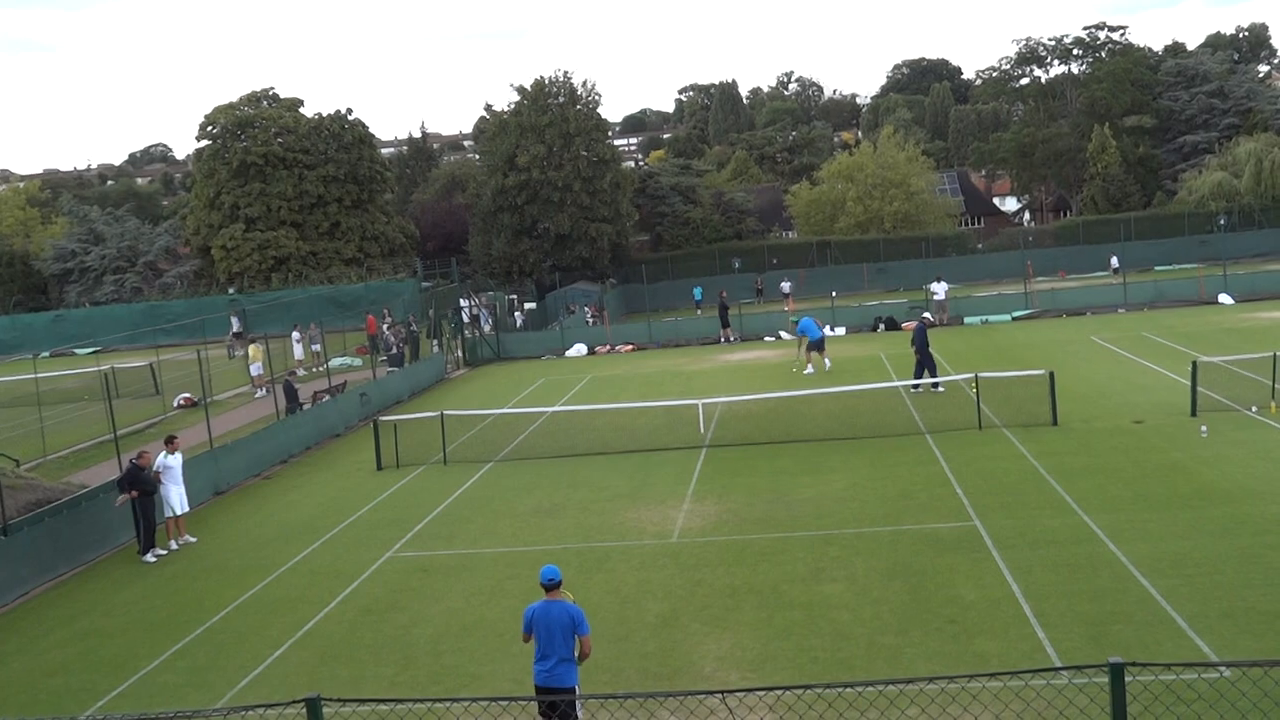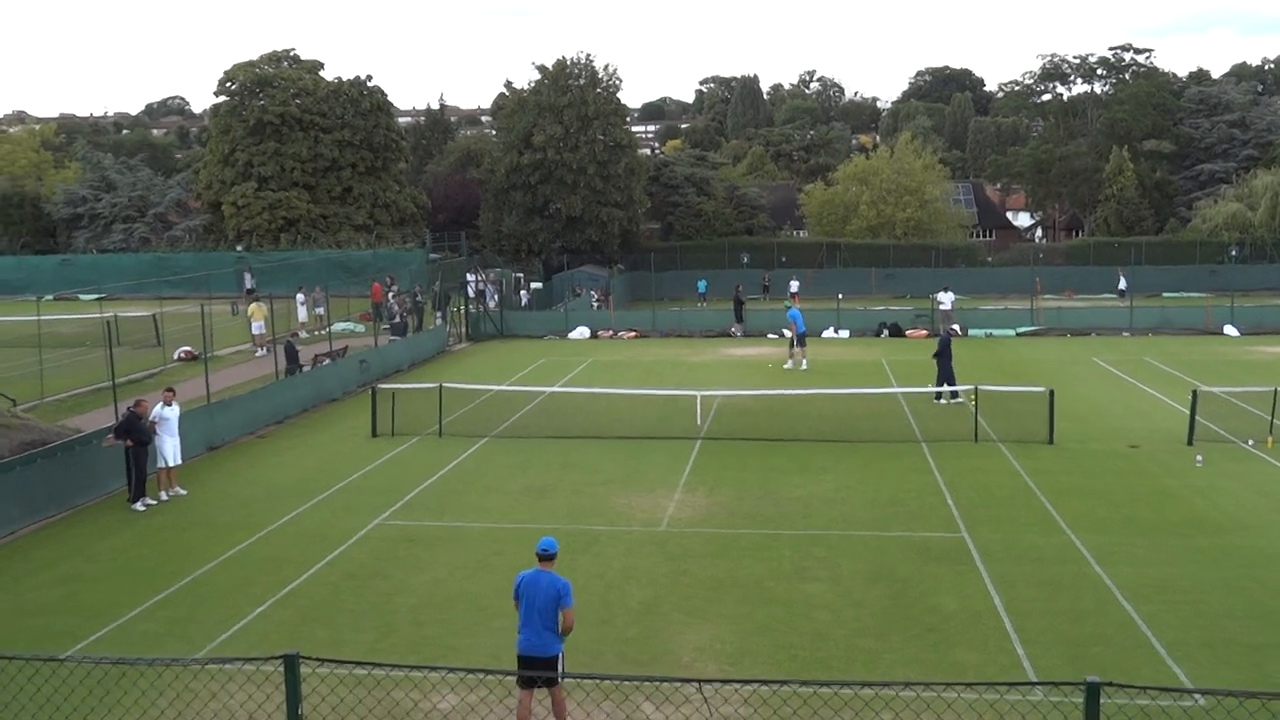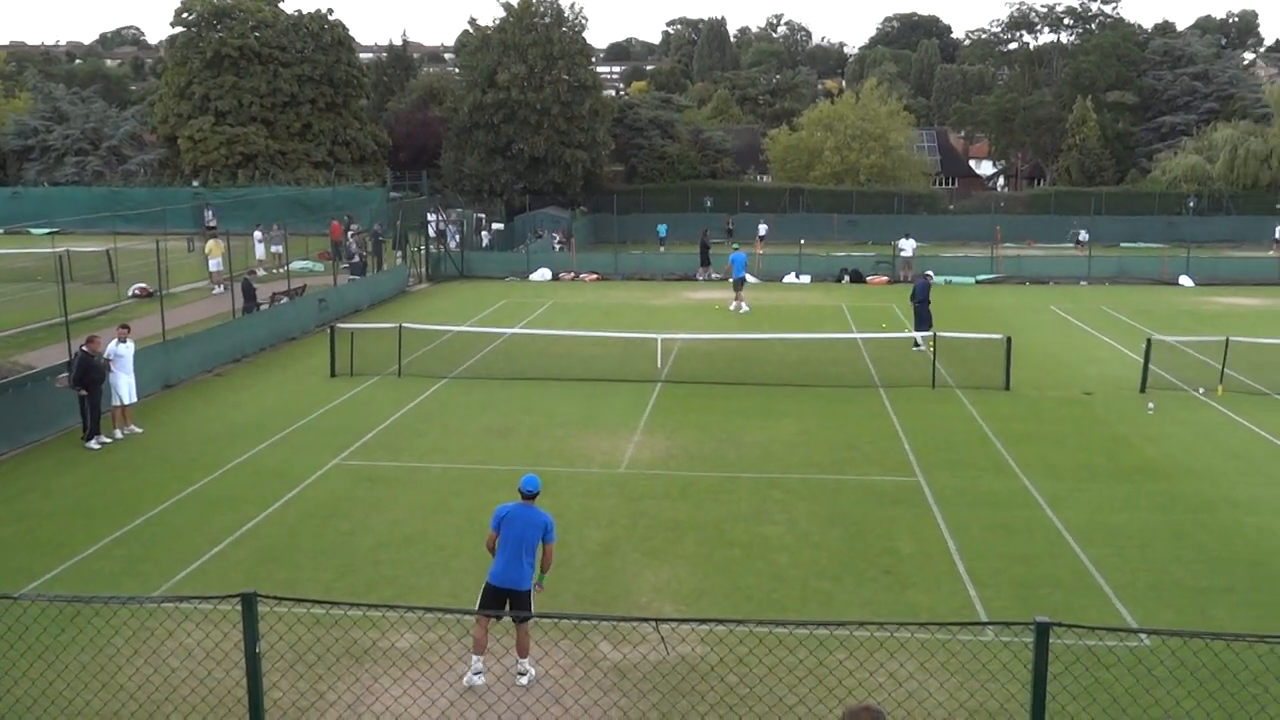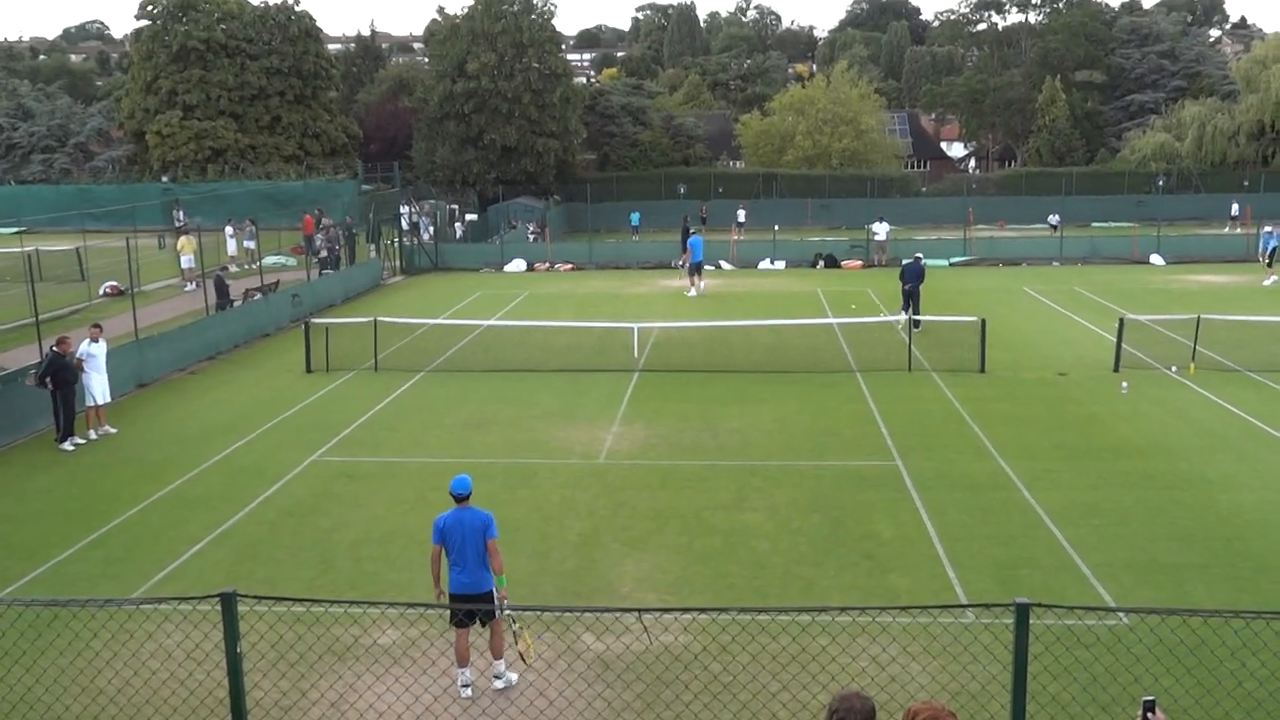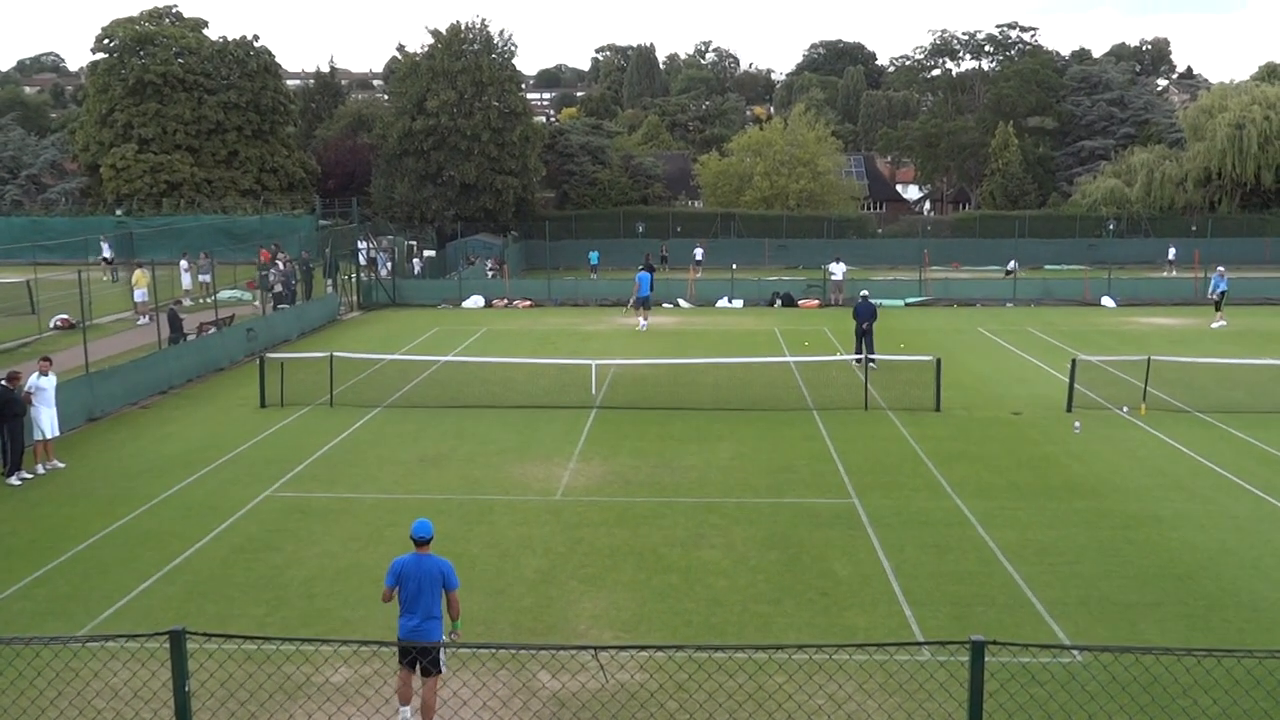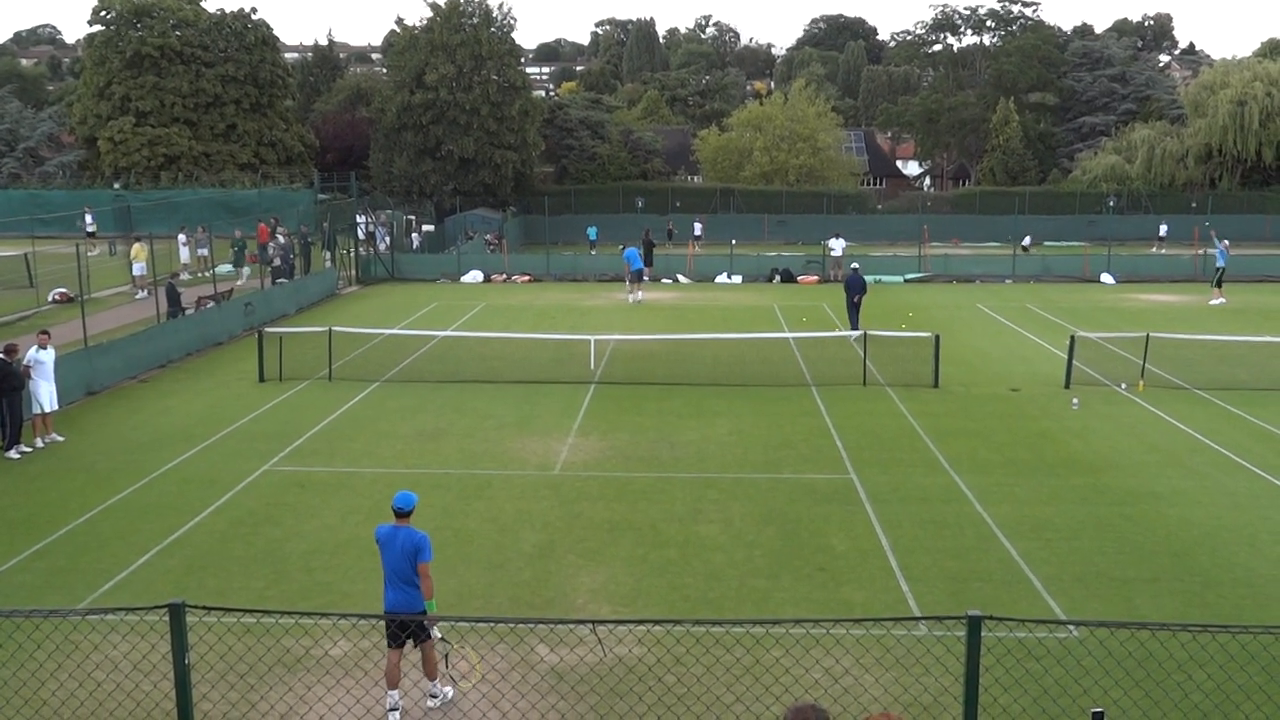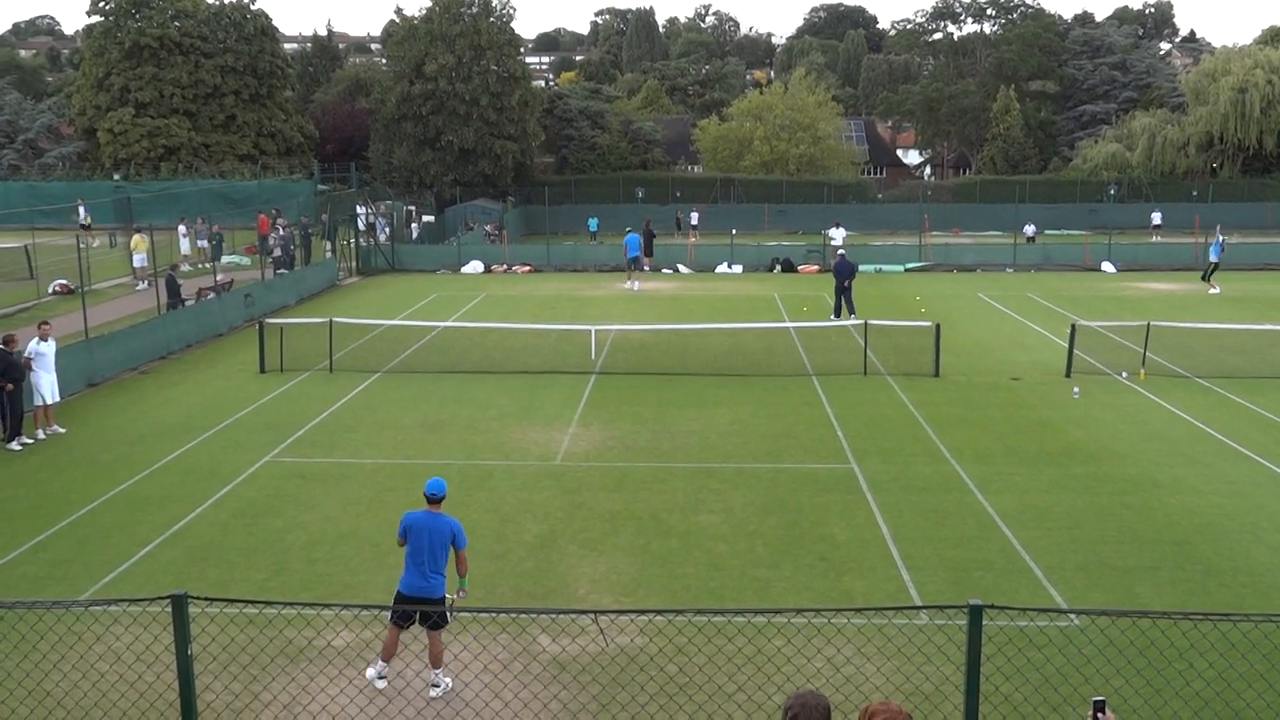
dt=0.7s
person 1, frame 1
left shoulder: (531, 611)
right shoulder: (575, 612)
left elbow: (525, 639)
right elbow: (586, 650)
right wrist: (577, 662)
left hip: (541, 678)
right hip: (566, 678)
person 1, frame 2
left shoulder: (521, 578)
right shoulder: (562, 585)
right elbow: (568, 622)
right wrist: (561, 637)
left hip: (525, 647)
right hip: (551, 648)
left knee: (525, 694)
right knee: (556, 691)
person 1, frame 3
left shoulder: (503, 511)
right shoulder: (546, 520)
left elbow: (489, 544)
right elbow: (548, 556)
right wrist: (541, 579)
left hip: (497, 579)
right hip: (523, 582)
left knee: (481, 621)
right knee: (522, 627)
left ankle: (476, 670)
right ankle: (523, 671)
person 1, frame 4
left shoulder: (441, 521)
right shoulder: (485, 518)
left elbow: (435, 557)
right elbow: (493, 553)
left wrist: (437, 586)
right wrist: (501, 584)
left hip: (457, 588)
right hip: (483, 585)
left knee: (461, 634)
right knee: (496, 627)
left ankle: (464, 682)
right ankle: (500, 675)
person 1, frame 5
left shoulder: (398, 564)
right shoulder: (444, 566)
left elbow: (386, 597)
right elbow: (453, 601)
left wrist: (393, 594)
right wrist: (456, 626)
left hip: (406, 632)
right hip: (432, 634)
left knee: (404, 674)
right knee: (429, 684)
person 1, frame 6
left shoulder: (380, 533)
right shoulder: (420, 538)
right elbow: (425, 576)
right wrist: (431, 609)
left hip: (392, 606)
right hip: (417, 606)
left knee: (394, 653)
right knee: (427, 649)
right ankle: (435, 694)
person 1, frame 7
left shoulder: (409, 519)
right shoulder: (453, 525)
right elbow: (461, 559)
right wrist: (463, 584)
left hip: (408, 588)
right hip: (435, 591)
left knee: (394, 631)
right knee: (435, 637)
left ankle: (379, 673)
right ankle: (437, 683)
